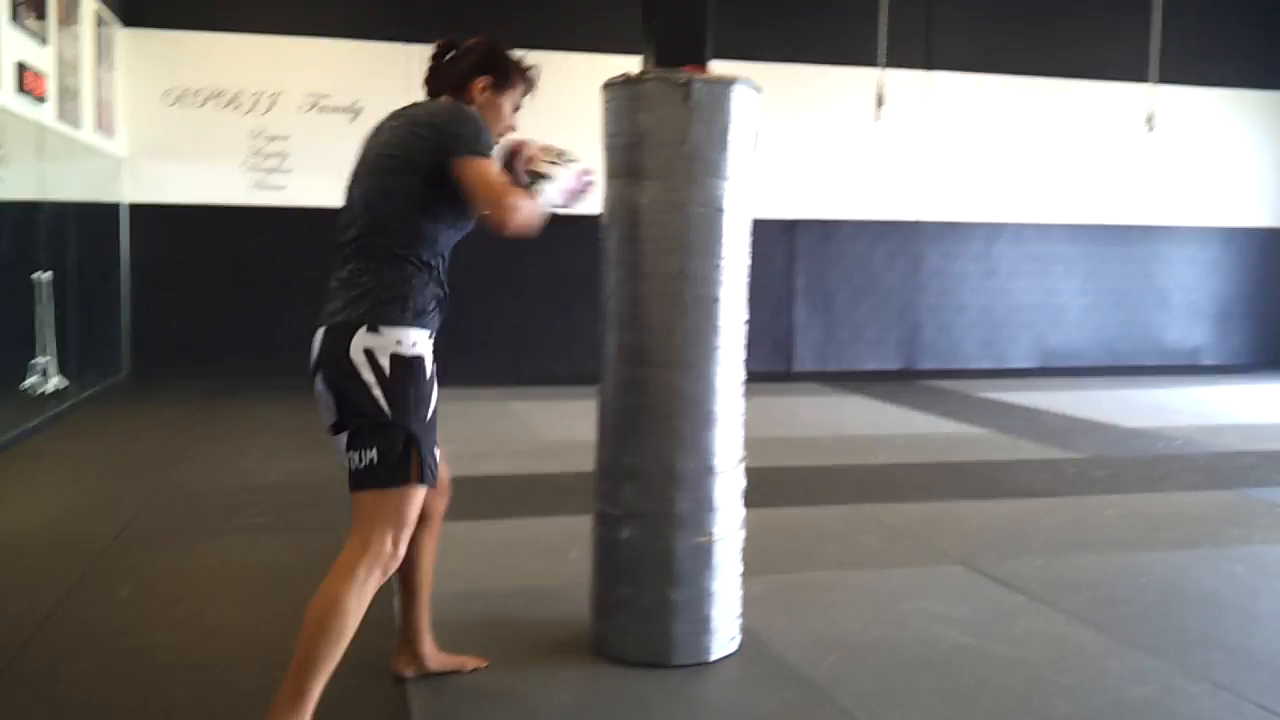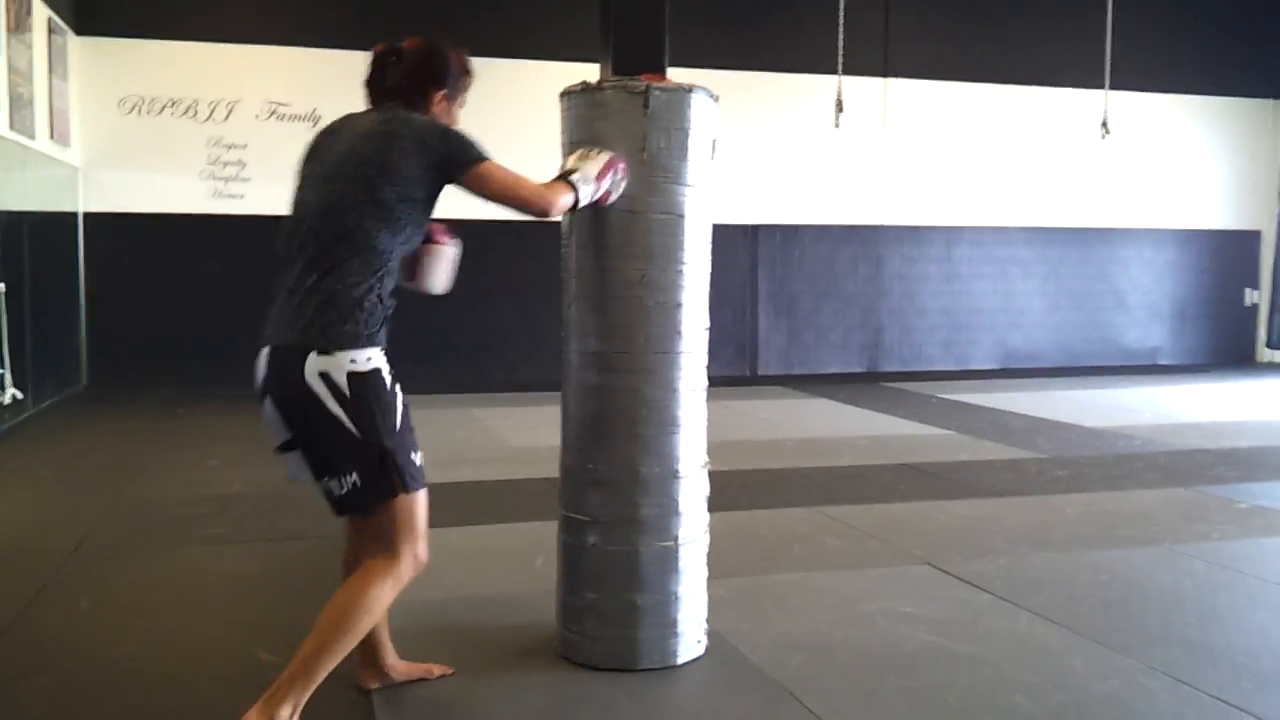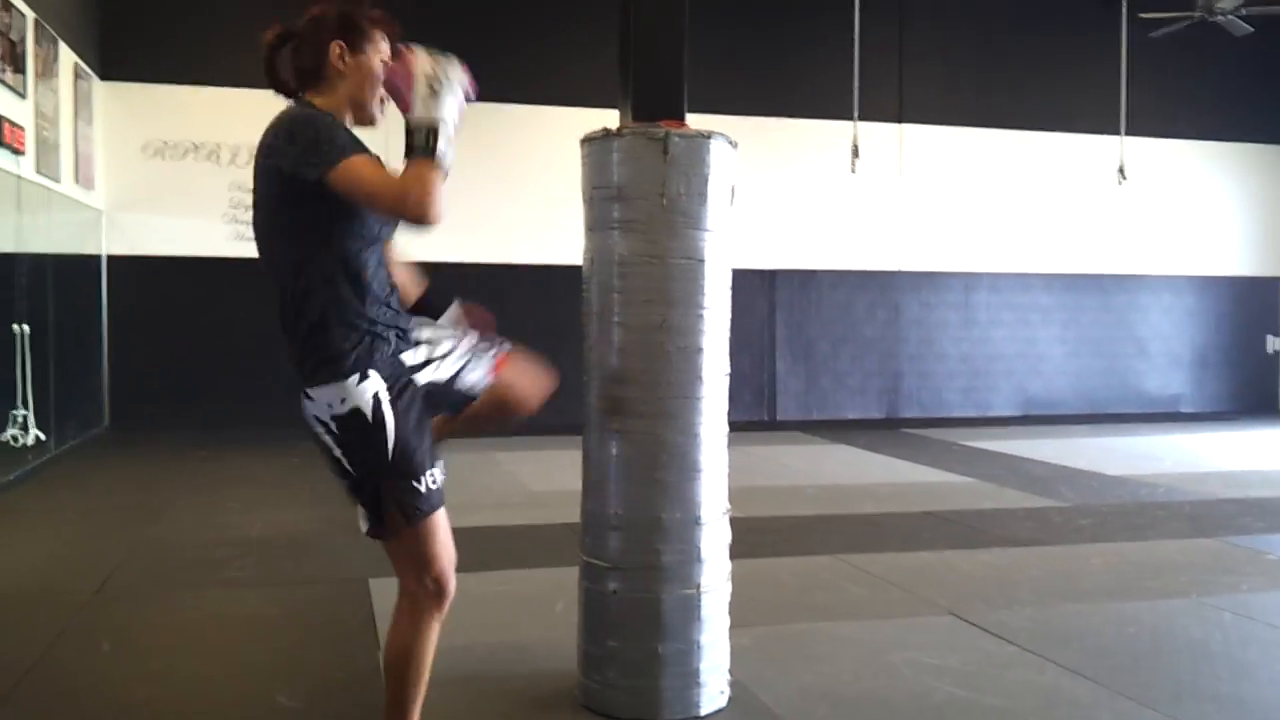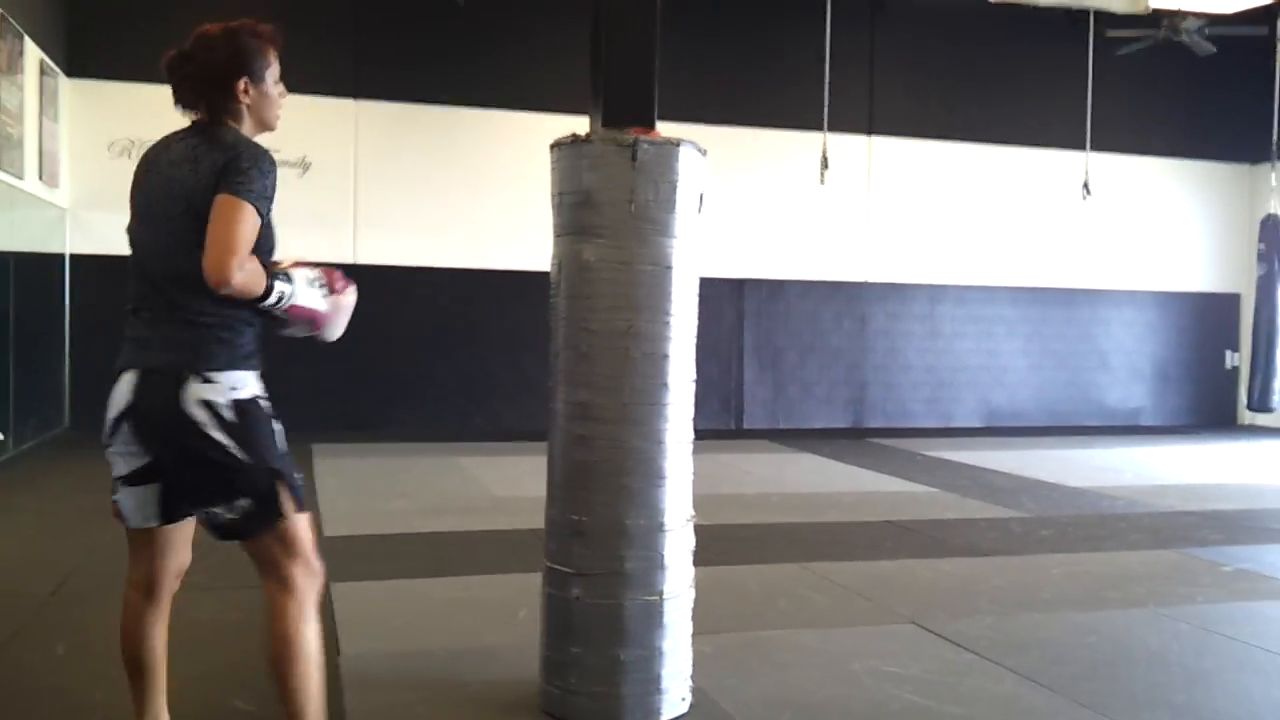
dt=0.7s
person 1, frame 1
left shoulder: (411, 125)
right shoulder: (459, 124)
right elbow: (512, 219)
left wrist: (511, 176)
right wrist: (557, 186)
left hip: (377, 343)
right hip: (384, 341)
left knee: (430, 495)
right knee: (379, 546)
left ankle: (416, 648)
person 1, frame 2
left shoulder: (333, 136)
right shoulder: (429, 138)
right elbow: (539, 203)
right wrist: (585, 178)
left hip: (278, 359)
right hip: (339, 362)
left knee: (370, 521)
right knee: (401, 553)
left ankle: (380, 661)
person 1, frame 3
left shoulder: (324, 140)
right shoulder: (303, 135)
right elbow: (421, 206)
left wrist: (442, 309)
right wrist: (432, 118)
left hip: (396, 342)
right hip: (355, 384)
left knee: (526, 386)
right knee: (433, 580)
person 1, frame 4
left shoulder: (157, 160)
right shoulder: (243, 160)
right elbow: (226, 272)
left wrist: (272, 291)
right wrist: (288, 291)
left hip: (136, 387)
right hip: (211, 389)
left knee: (153, 578)
right knee: (297, 574)
